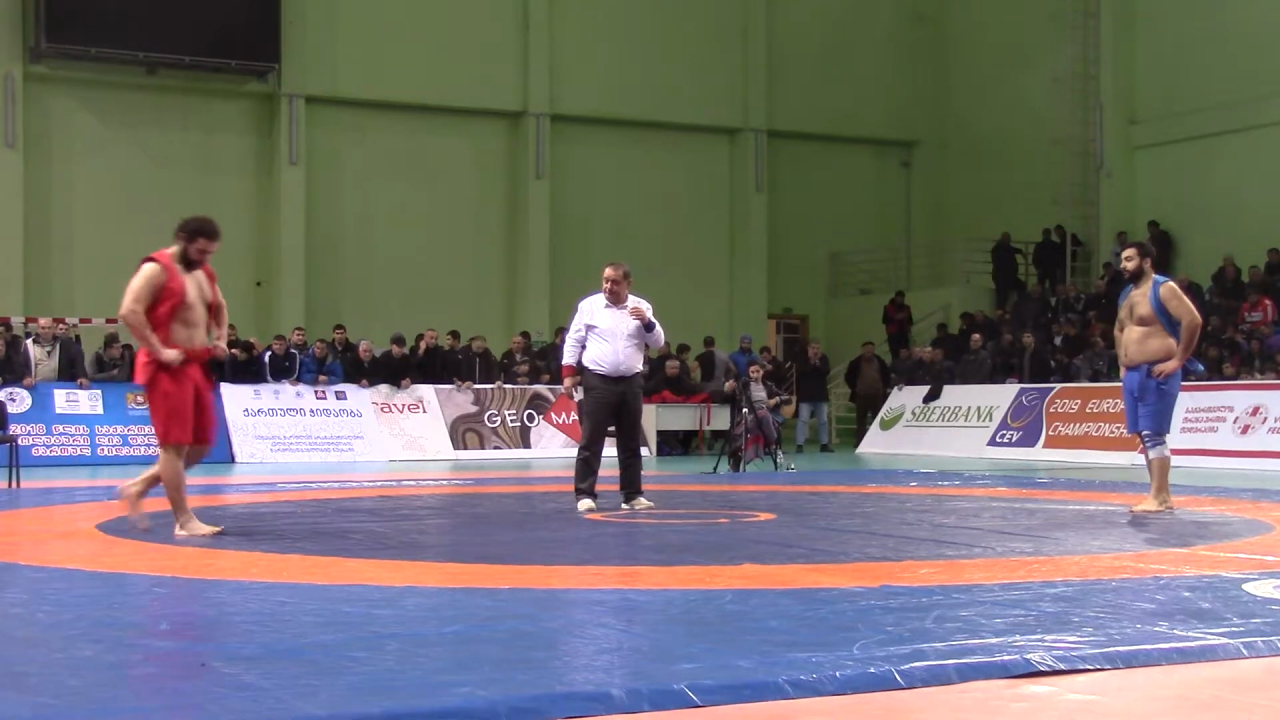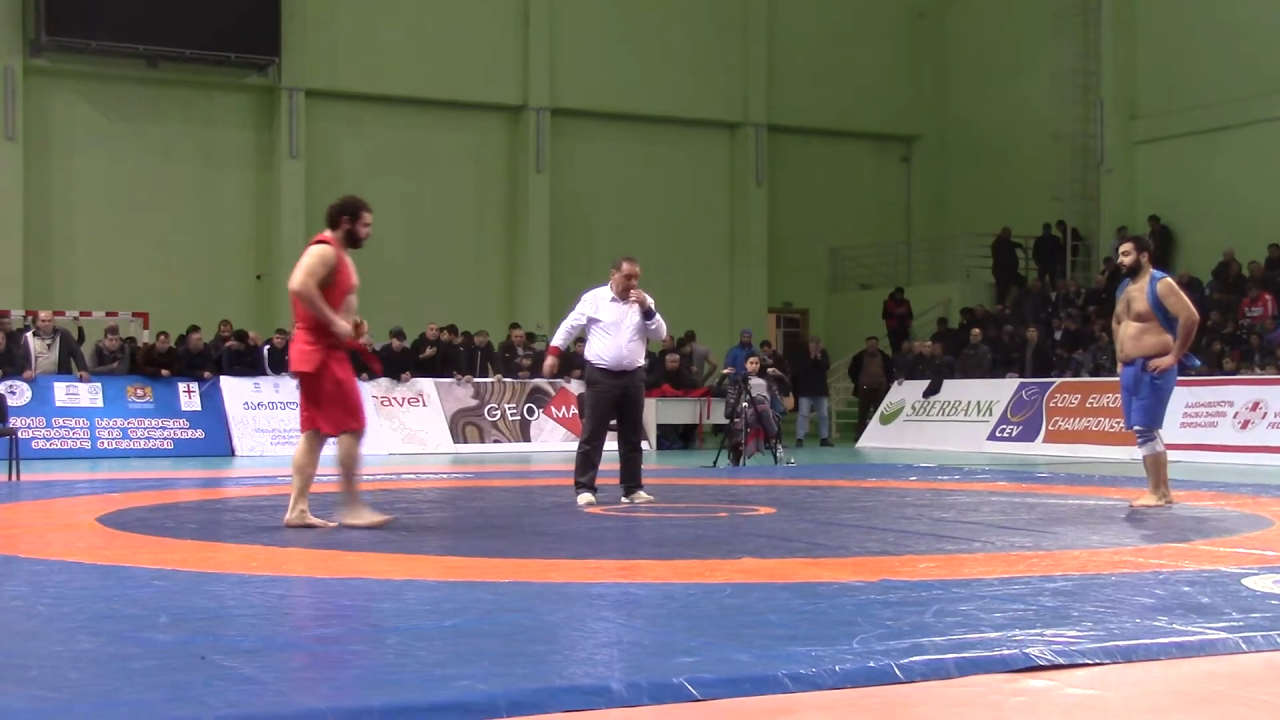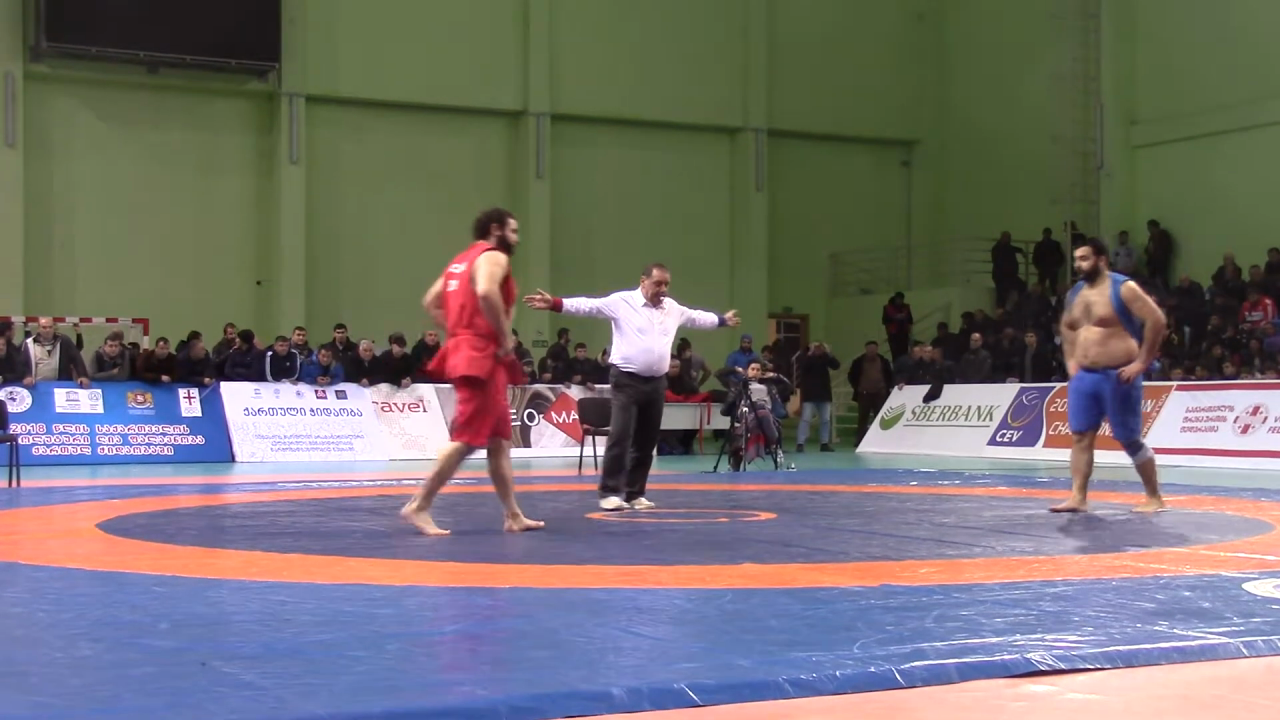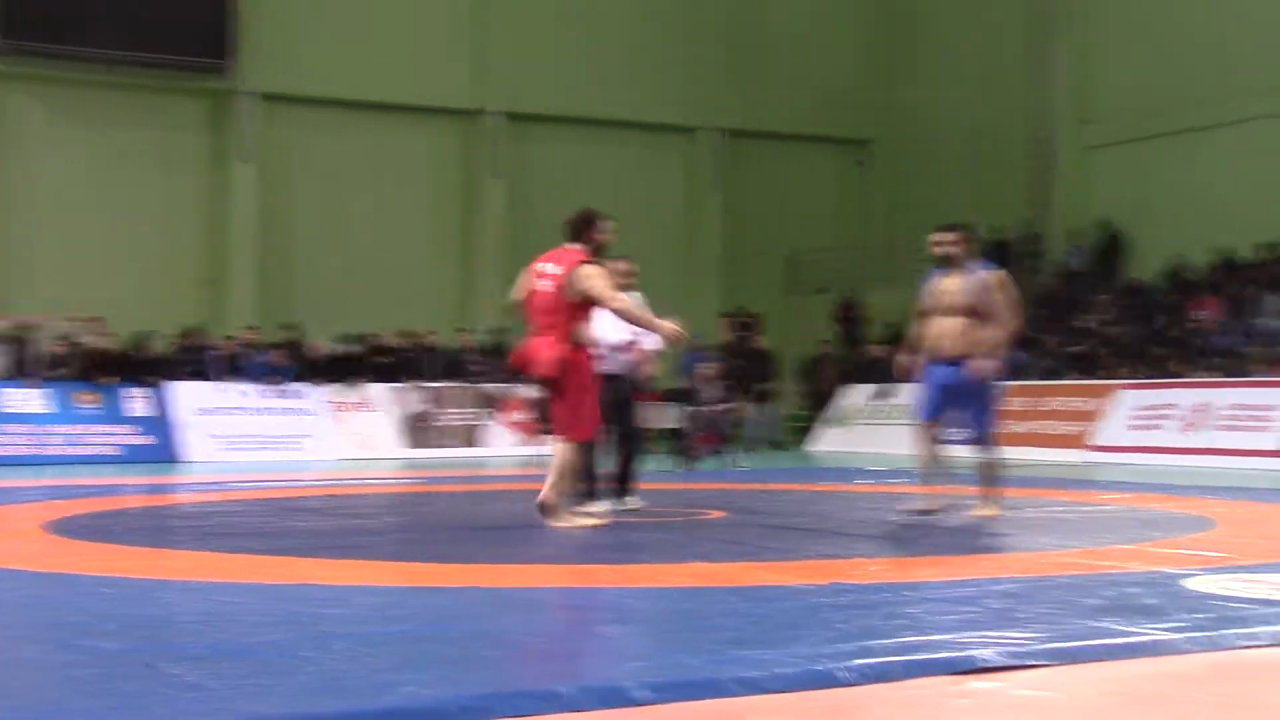
dt=1s
person 1, frame 1
left shoulder: (206, 274)
right shoulder: (157, 269)
left elbow: (220, 310)
right elbow: (129, 312)
left wrist: (221, 337)
right wrist: (160, 351)
left hip: (196, 366)
right hip: (166, 368)
left knee: (201, 445)
right knee: (176, 445)
left ankle: (136, 490)
right ankle: (184, 520)
person 1, frame 2
left shoulder: (339, 253)
right shoulder: (324, 250)
right elbow: (298, 287)
left wrist: (349, 323)
right wrist: (335, 323)
left hip: (328, 351)
right hip: (321, 352)
left knee: (314, 433)
right knee: (351, 427)
left ankle: (298, 509)
right ankle: (352, 507)
person 1, frame 3
left shoulder: (461, 261)
right shoulder: (494, 257)
left elbow: (431, 302)
right elbow: (486, 294)
right wrist: (505, 338)
left hip: (465, 354)
right hip: (481, 357)
left knee: (500, 439)
right knee: (466, 440)
left ankle: (513, 516)
right ankle: (418, 507)
person 1, frame 4
left shoulder: (543, 262)
right shoulder: (584, 269)
left elbow: (518, 298)
right elbow: (616, 303)
right wrist: (659, 327)
left hip: (546, 353)
right hip: (568, 357)
left knee: (570, 433)
right knee: (576, 436)
left ankle: (550, 492)
right ankle: (560, 512)
person 2, frame 1
left shoulder: (1164, 288)
right shoulder: (1127, 294)
left elbow: (1193, 320)
right elbow: (1119, 330)
left wrist: (1178, 360)
right wrist: (1122, 363)
left hip: (1156, 374)
right hip: (1132, 374)
left knee: (1154, 435)
right knee: (1144, 436)
left ankle: (1157, 496)
right ankle: (1163, 495)
person 2, frame 2
left shoulder: (1161, 284)
right shoulder: (1124, 287)
left elbow: (1190, 317)
left wrist: (1174, 355)
right wrist: (1120, 358)
left hip: (1153, 369)
right hip: (1129, 369)
left knee: (1144, 430)
right knee: (1147, 432)
left ankle: (1155, 492)
right ankle: (1163, 490)
person 2, frame 3
left shoulder: (1124, 289)
right shoulder: (1075, 293)
left elbow: (1157, 320)
right elbow: (1067, 328)
left wrist: (1142, 362)
right wrist: (1071, 359)
left hip: (1118, 376)
right hip: (1085, 377)
left knee: (1130, 440)
right knee: (1080, 437)
left ankle: (1154, 497)
right ankle: (1077, 498)
person 2, frame 4
left shoulder: (988, 277)
right shoulder: (934, 280)
left elbow: (1009, 319)
right elbow: (924, 320)
left wrist: (990, 356)
right wrist: (913, 354)
left hip: (973, 368)
right hip: (939, 367)
left knee: (982, 434)
right knee: (927, 427)
left ankle: (991, 500)
right ankle: (930, 494)
person 3, frame 1
left shoulder: (641, 306)
right shoulder: (589, 305)
left elbow: (658, 342)
right elbow: (573, 341)
left wrist: (647, 322)
right wrist: (569, 373)
left hip: (631, 383)
right hip: (598, 382)
left knee: (631, 443)
right knee: (591, 442)
left ankle: (632, 494)
right ankle: (585, 494)
person 3, frame 2
left shoulder: (644, 300)
right shoulder: (593, 298)
left elbow: (659, 334)
right elbow: (569, 326)
left wrist: (647, 309)
right wrist: (553, 353)
left hip: (633, 377)
right hip: (600, 376)
left knee: (632, 436)
right knee: (592, 435)
left ankle: (632, 488)
right ankle: (585, 488)
person 3, frame 3
left shoulder: (672, 308)
right shoulder: (622, 301)
left elbow: (696, 317)
right elbow: (589, 305)
left wrist: (722, 320)
right wrist: (555, 304)
left hip: (656, 382)
right hip: (626, 380)
left knee: (647, 442)
right knee: (620, 437)
left ankle: (634, 494)
right ankle: (610, 492)
person 3, frame 4
left shoulder: (635, 300)
left elbow: (647, 332)
right elbow: (602, 332)
left wrist: (650, 356)
right wrist: (631, 346)
left hip: (625, 378)
right hip: (596, 377)
left knee: (630, 435)
right knee: (589, 439)
left ankle: (623, 491)
right ankle: (589, 496)
